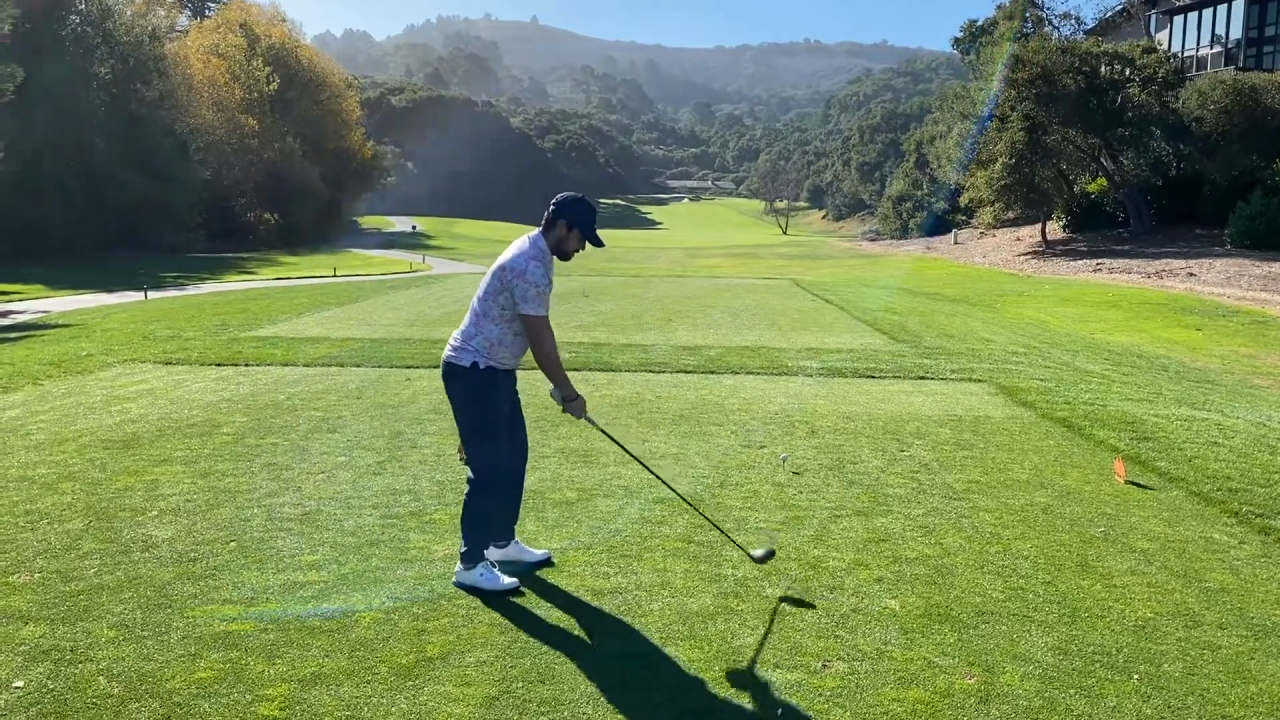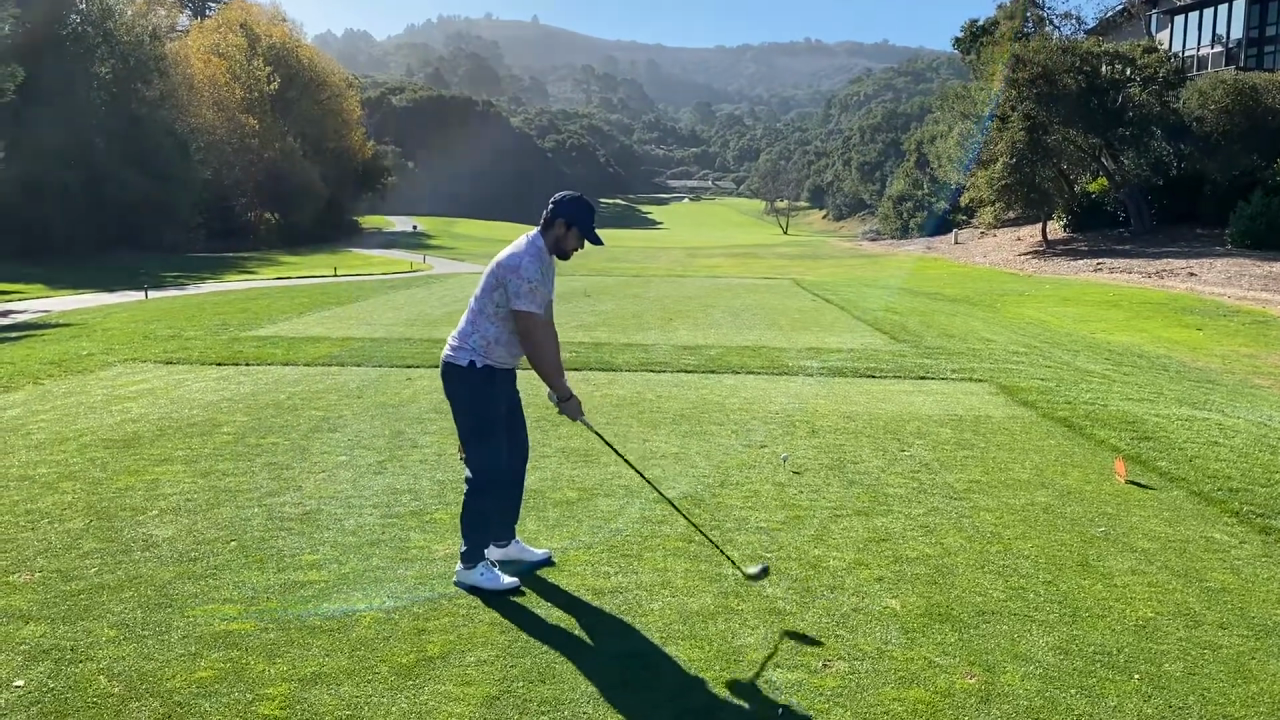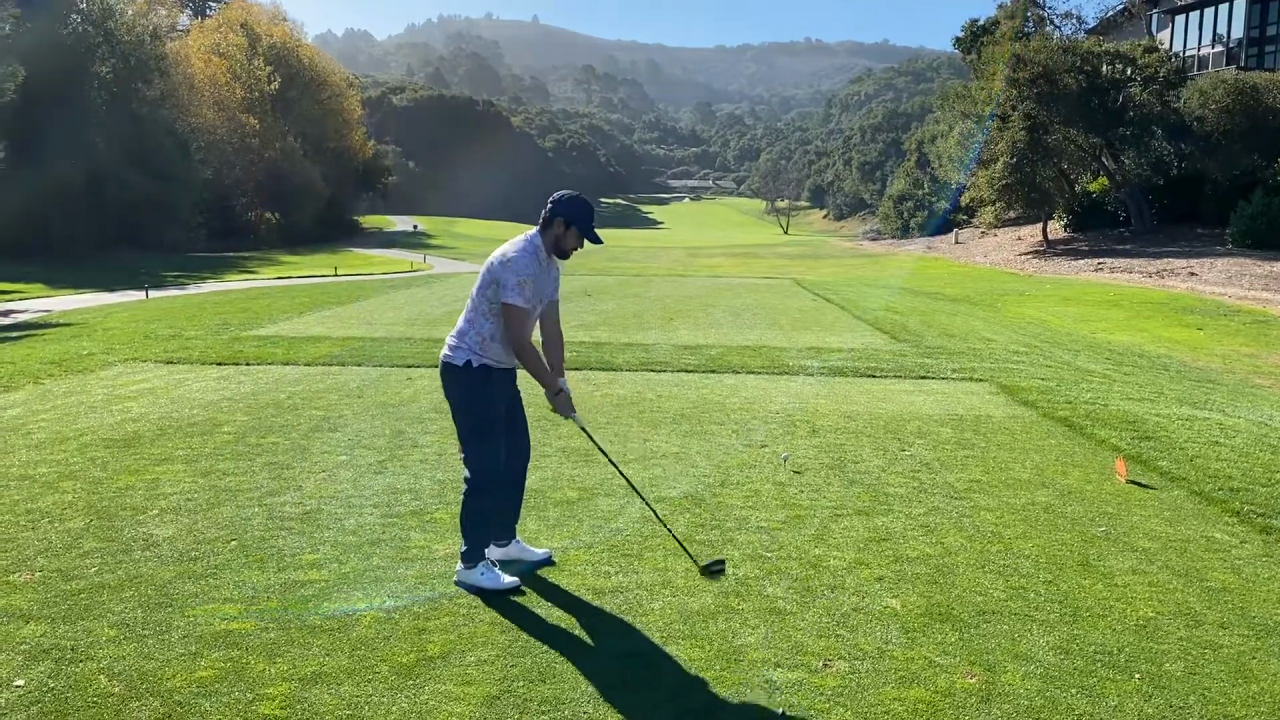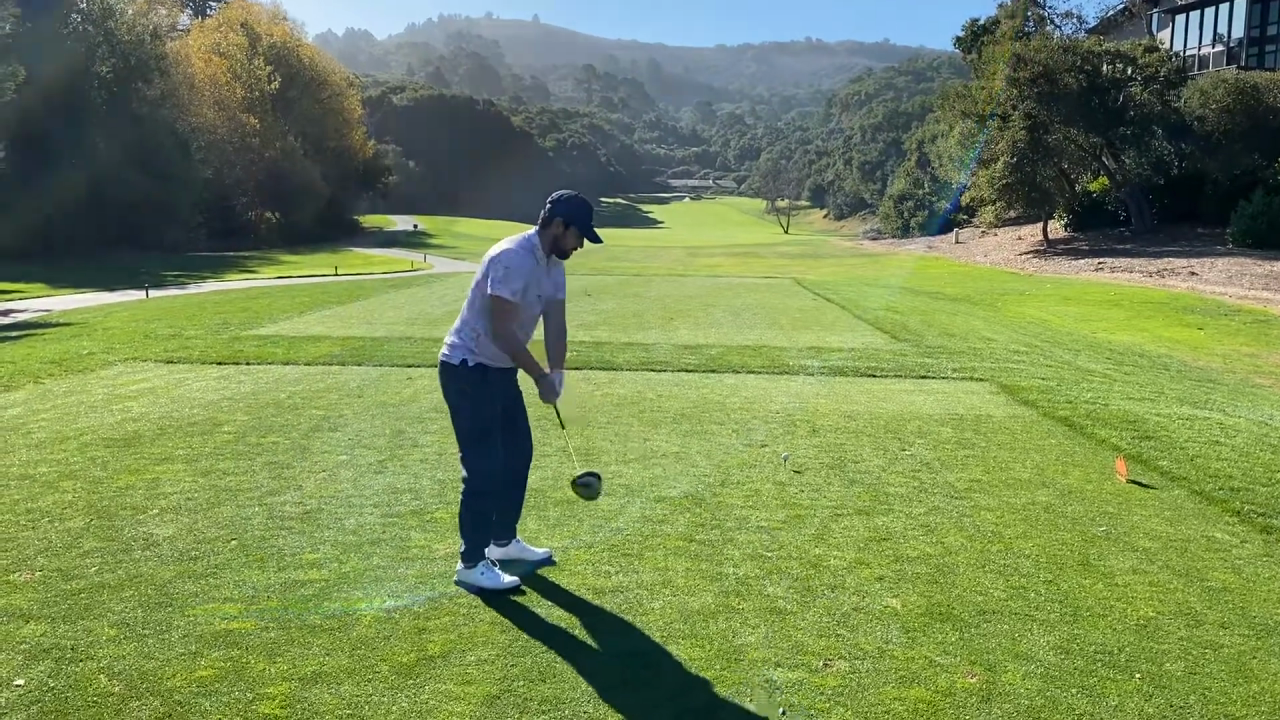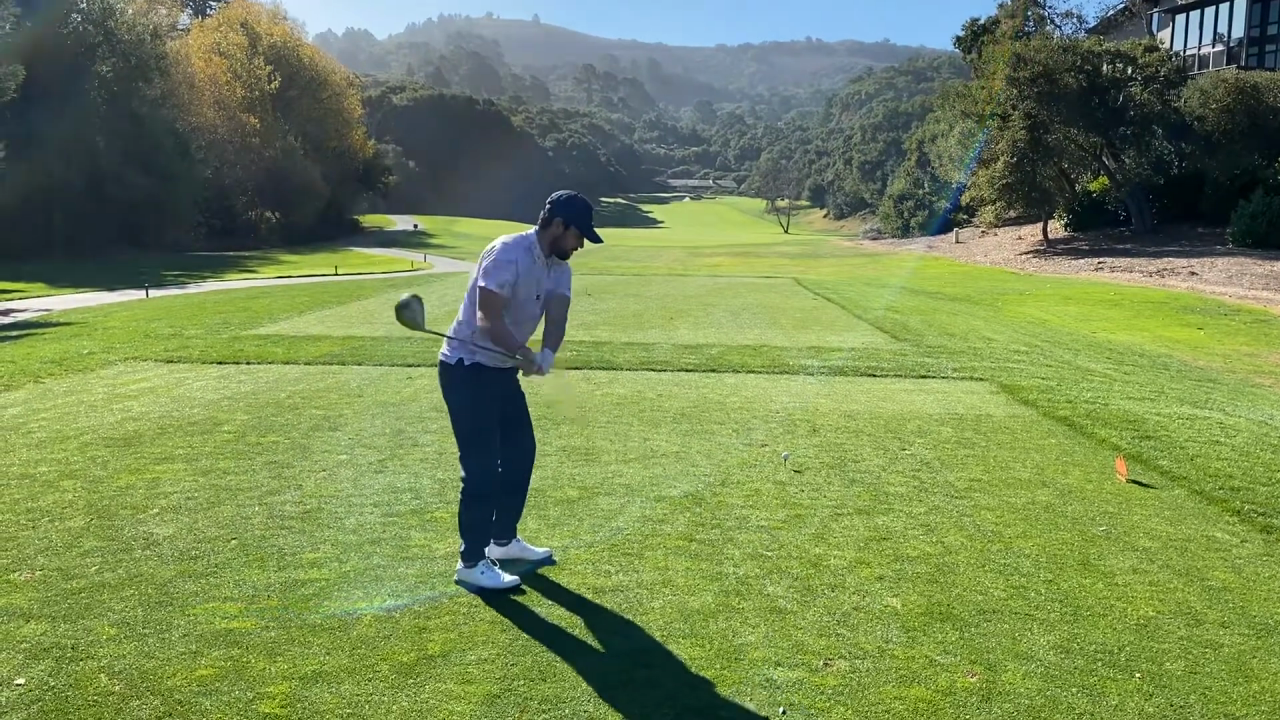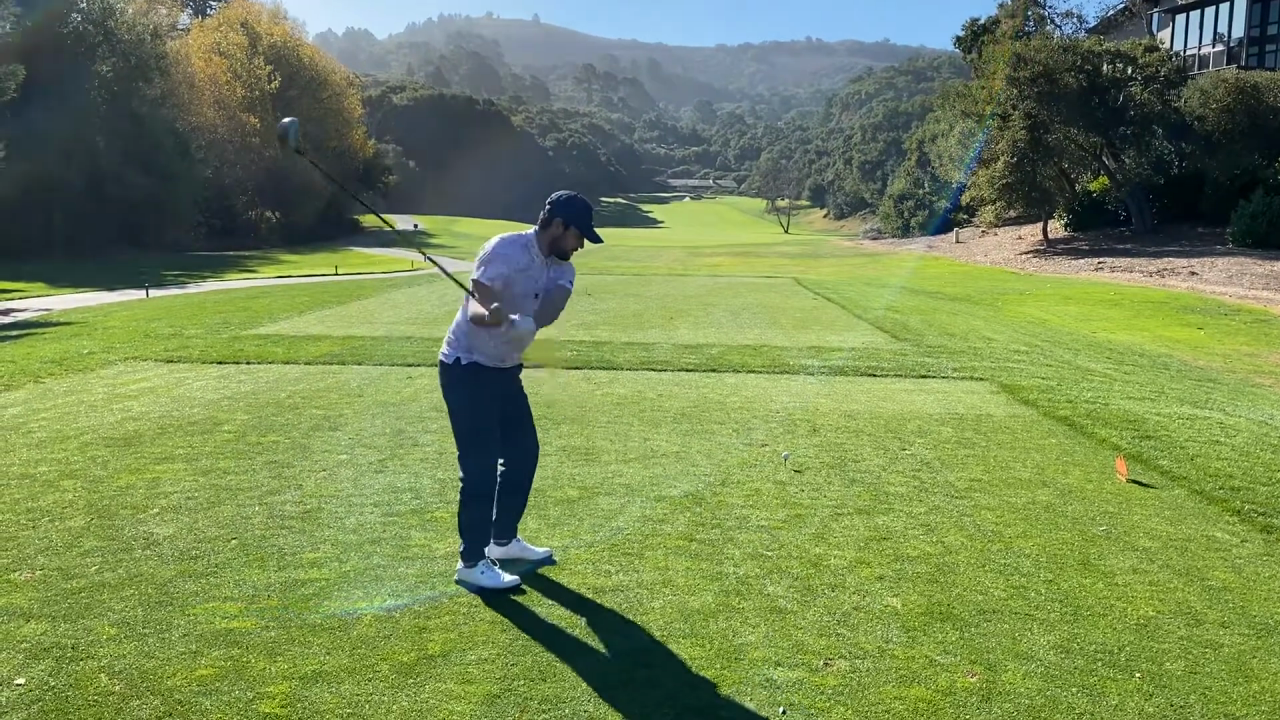
dt=0.1s
person 1, frame 1
left shoulder: (533, 255)
right shoulder: (530, 268)
left elbow: (543, 331)
right elbow: (538, 343)
left wrist: (560, 385)
right wrist: (570, 395)
left hip: (493, 370)
right hip: (472, 370)
left knee: (513, 456)
right knee: (489, 467)
left ankle: (500, 542)
right ankle: (470, 563)
person 1, frame 2
left shoulder: (544, 262)
right shoulder: (524, 264)
left elbow: (545, 327)
right elbow: (529, 341)
left wrist: (561, 383)
right wrist: (561, 393)
left hip: (497, 370)
right hip: (470, 369)
left knee: (514, 456)
right knee: (487, 466)
left ankle: (502, 541)
right ankle: (471, 562)
person 1, frame 3
left shoulder: (548, 263)
right shoulder: (519, 261)
left elbow: (551, 327)
right elbow: (516, 337)
left wrist: (559, 380)
right wrist: (552, 390)
left hip: (497, 370)
right hip: (469, 369)
left knee: (515, 456)
right knee: (486, 466)
left ankle: (503, 540)
right ankle: (471, 562)
person 1, frame 4
left shoulder: (554, 268)
right shoulder: (511, 256)
left elbow: (555, 324)
right elbow: (497, 327)
left wrist: (555, 373)
right wrist: (538, 375)
left hip: (501, 369)
right hip: (468, 368)
left knee: (518, 454)
right knee: (484, 465)
left ankle: (503, 540)
right ankle: (472, 561)
person 1, frame 5
left shoulder: (559, 269)
right shoulder: (507, 252)
left elbow: (556, 317)
right elbow: (487, 319)
left wrist: (546, 354)
right wrist: (521, 353)
left hip: (501, 369)
right hip: (467, 367)
left knee: (520, 454)
right knee: (482, 466)
left ankle: (503, 539)
right ankle: (472, 561)
person 1, frame 6
left shoulder: (563, 270)
right shoulder: (505, 248)
left elbow: (551, 306)
right elbow: (474, 309)
left wrist: (524, 321)
right wrist: (490, 315)
left hip: (504, 370)
right hip: (466, 368)
left knee: (523, 454)
right knee: (480, 466)
left ankle: (503, 539)
right ankle: (472, 560)
